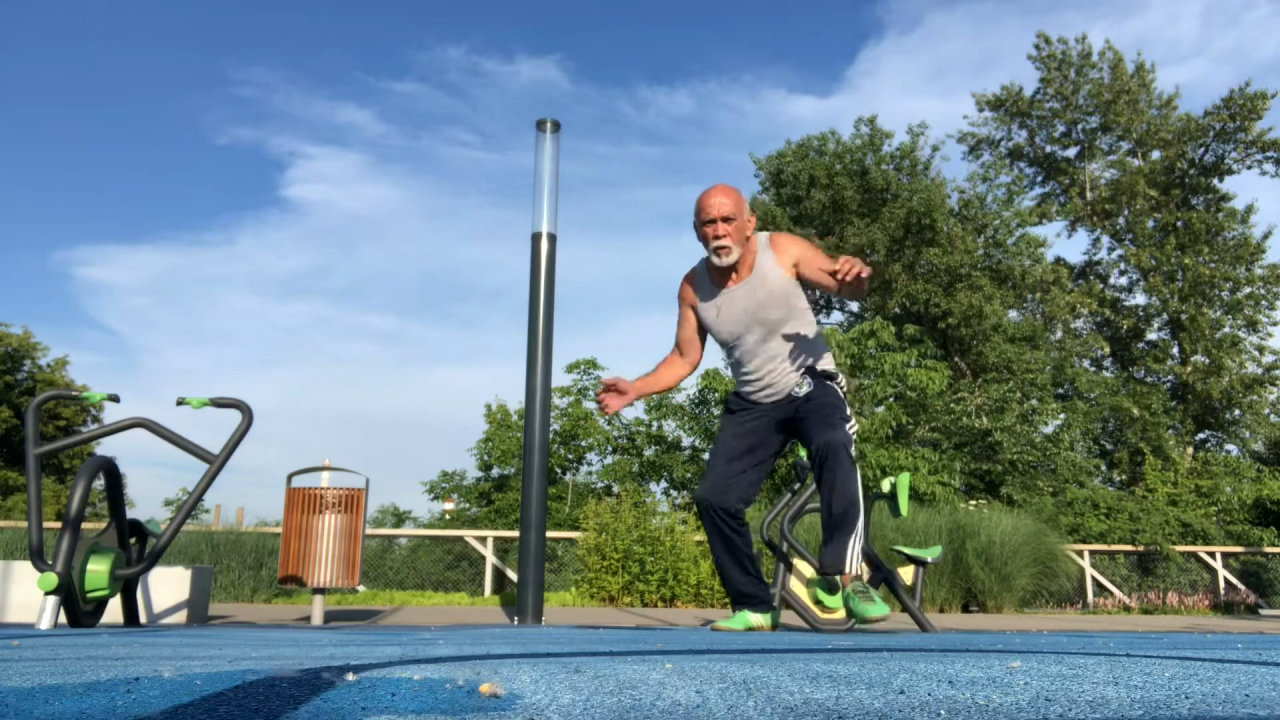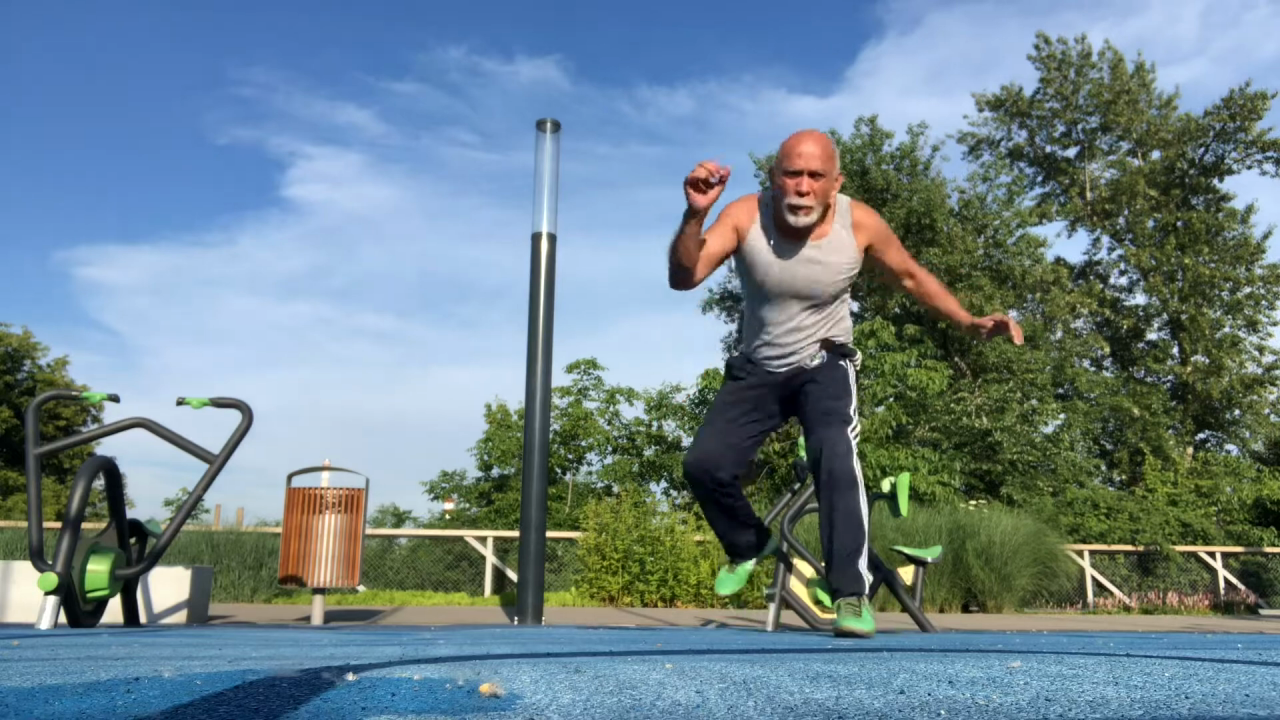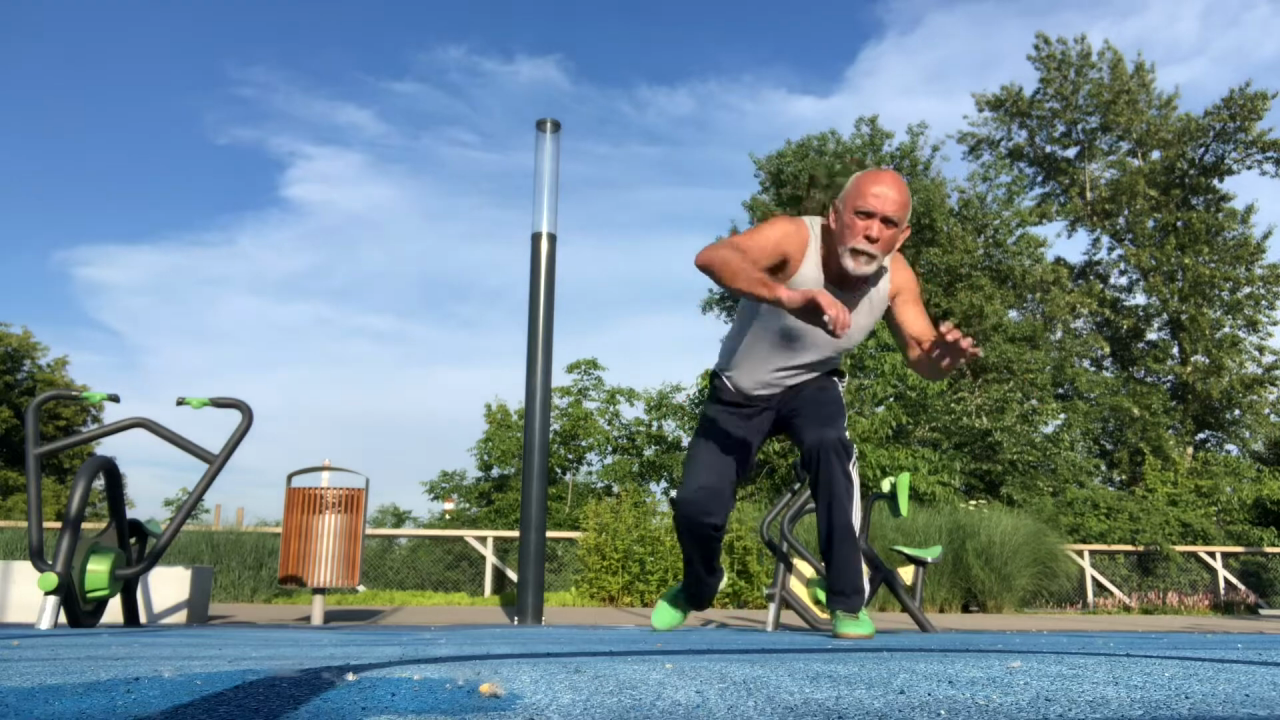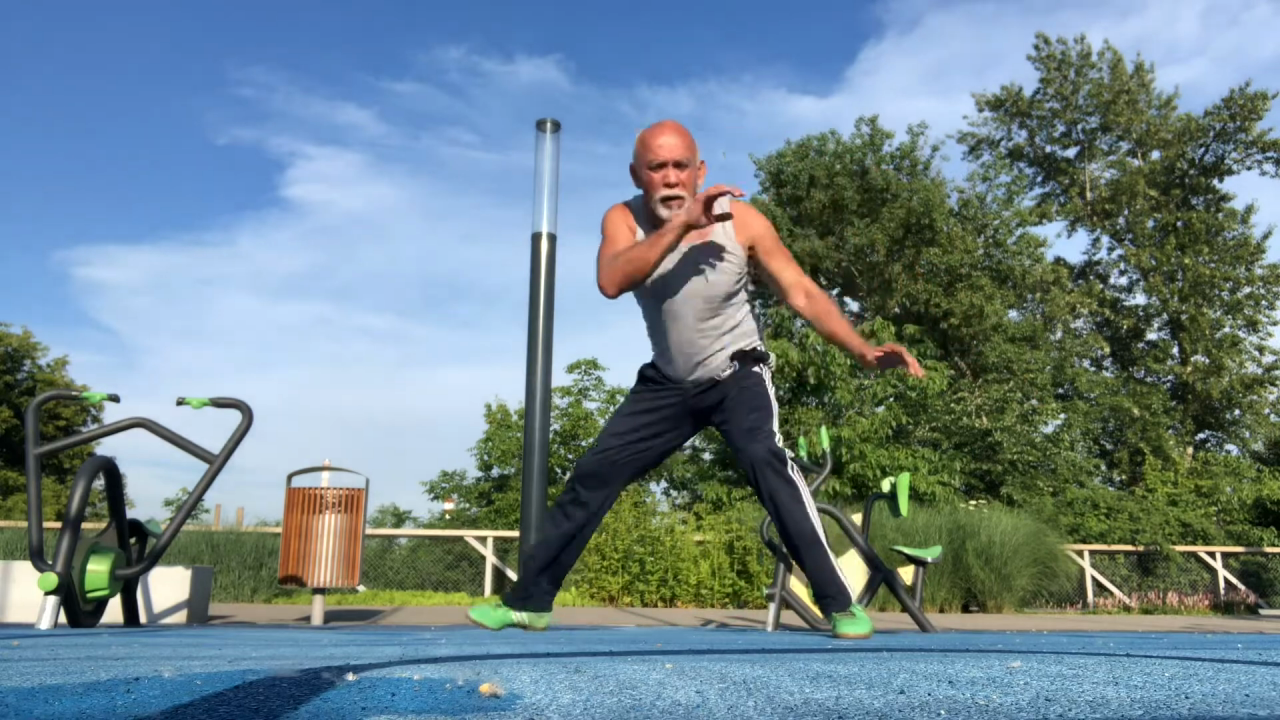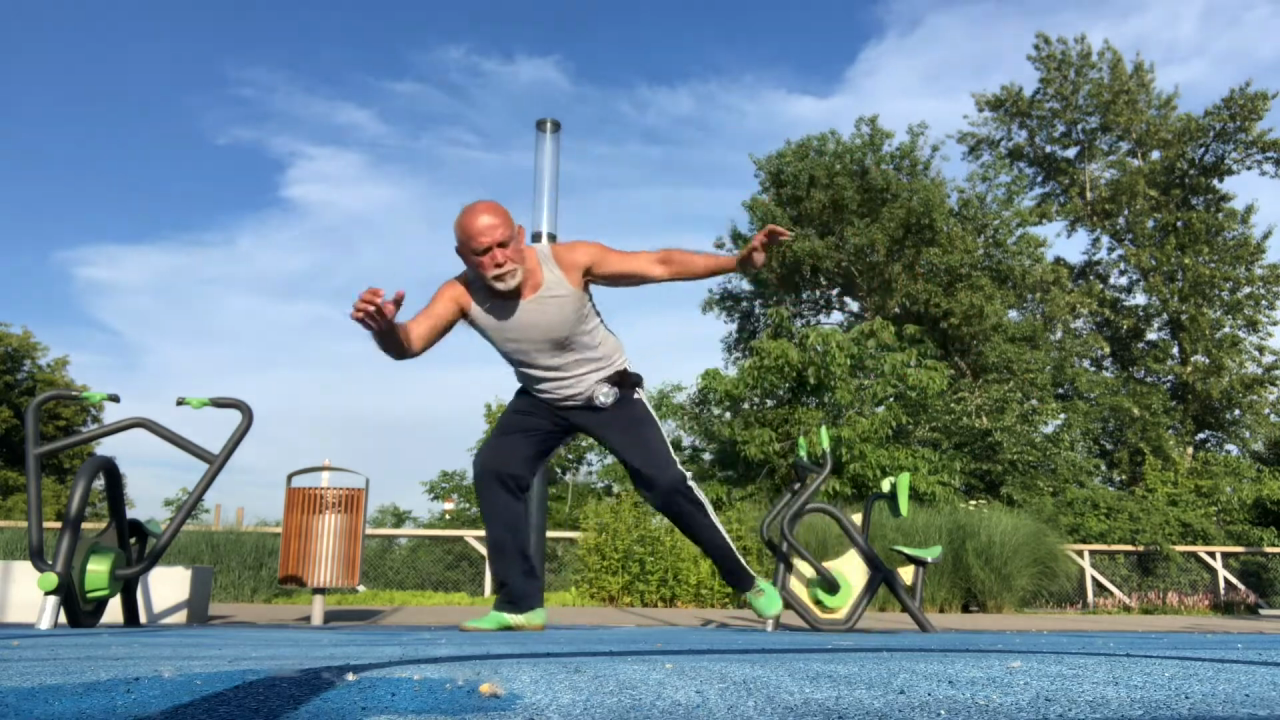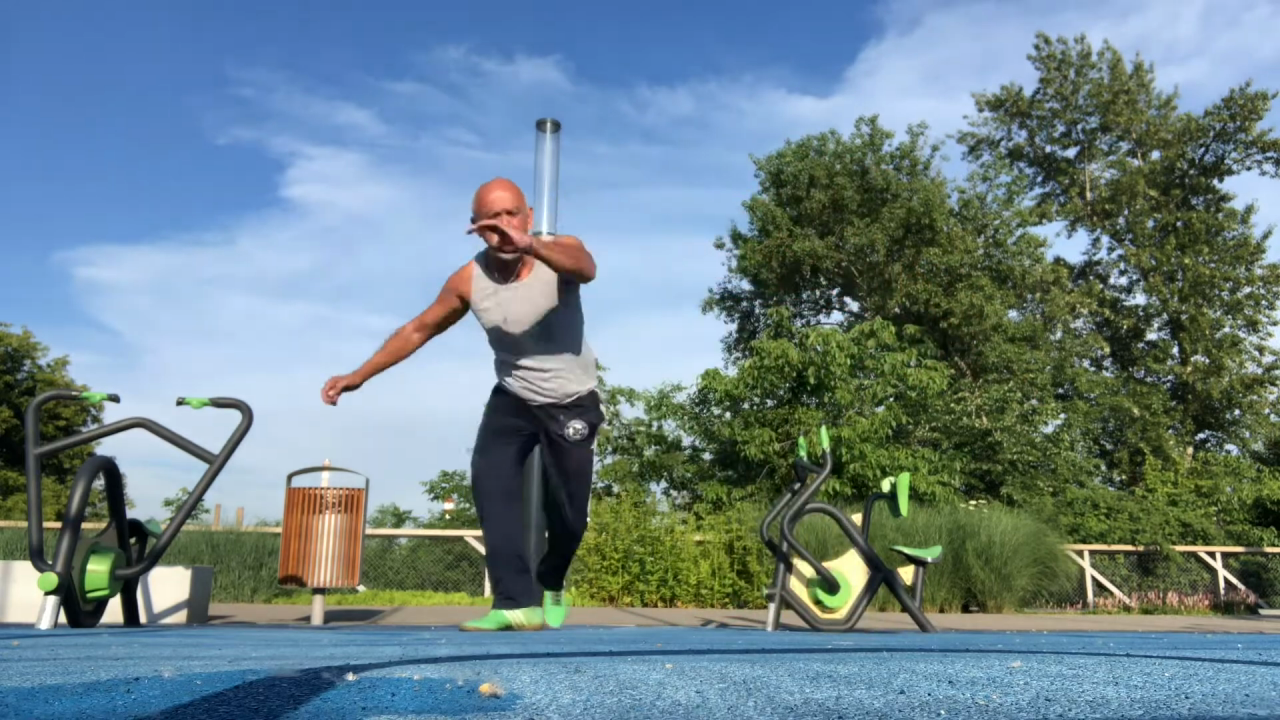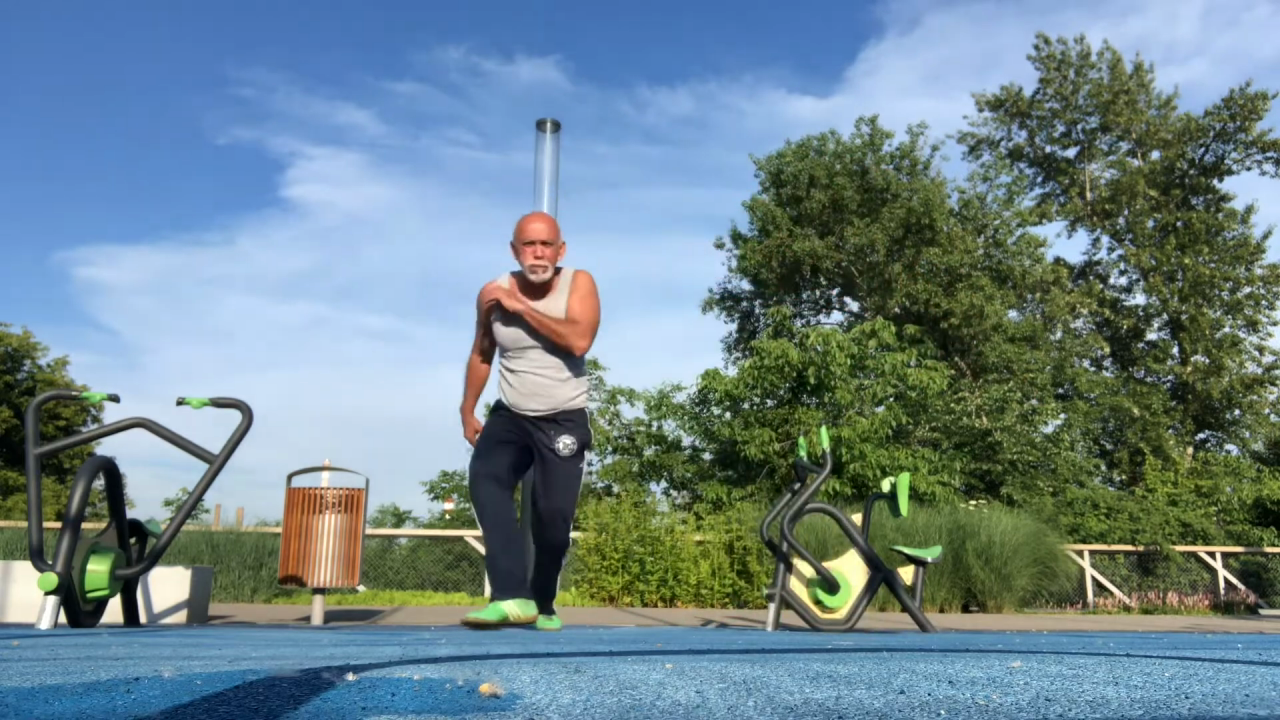
dt=0.4s
person 1, frame 1
left shoulder: (782, 250)
right shoulder: (693, 285)
left elbow: (851, 287)
right elbow: (684, 359)
left wrist: (857, 274)
right wrist: (634, 389)
left hip: (811, 387)
right hip: (752, 404)
left knee: (835, 447)
right knee: (715, 499)
left ankle: (846, 577)
right ankle: (754, 605)
person 1, frame 2
left shoulder: (859, 221)
right shoulder: (745, 212)
left elbow: (911, 276)
right elbow: (682, 278)
left wrist: (972, 322)
right wrist: (696, 213)
left hip: (821, 365)
right hip: (754, 372)
left knee: (832, 450)
right knee: (702, 465)
left ankle: (849, 596)
right ankle: (747, 543)
person 1, frame 3
left shoulder: (899, 270)
right shoulder: (792, 236)
left elbow: (922, 356)
right elbow: (711, 258)
left wrist: (945, 352)
right wrist: (795, 296)
left hip: (812, 387)
right hip: (736, 391)
left knee: (829, 454)
right knee: (697, 506)
left ankle: (847, 604)
right ankle: (696, 590)
person 1, frame 4
left shoulder: (743, 219)
right shoulder: (625, 220)
left elbow: (803, 294)
right elbow: (612, 282)
left wrist: (867, 352)
right wrist: (684, 224)
left hip: (737, 373)
right hip: (668, 382)
left knee: (766, 462)
right knee: (594, 474)
left ankle: (838, 603)
right ankle: (529, 599)
person 1, frame 5
left shoulder: (569, 260)
right shoulder: (461, 294)
left elbow: (661, 264)
right elbow: (408, 343)
left wrist: (743, 258)
right wrist: (382, 328)
left hip: (607, 389)
right hip: (540, 399)
left knee: (665, 481)
right knee: (493, 472)
left ankle: (743, 581)
right ankle: (519, 604)
person 1, frame 6
left shoulder: (559, 249)
right shoulder: (469, 277)
left elbow: (585, 269)
right elbow: (419, 330)
left wrist: (529, 245)
right wrist: (359, 376)
left hip: (573, 403)
right hip: (512, 400)
left knee: (568, 517)
right knee: (492, 478)
left ankle: (551, 585)
right ankle: (518, 602)
person 1, frame 7
left shoulder: (579, 283)
right shoulder: (491, 295)
left elbow: (580, 343)
right elbow: (481, 354)
left wrist: (521, 308)
right wrist: (467, 411)
left hip: (564, 422)
right hip: (509, 417)
left knee: (553, 523)
right knee: (486, 479)
left ankle: (543, 605)
right ankle: (511, 598)
